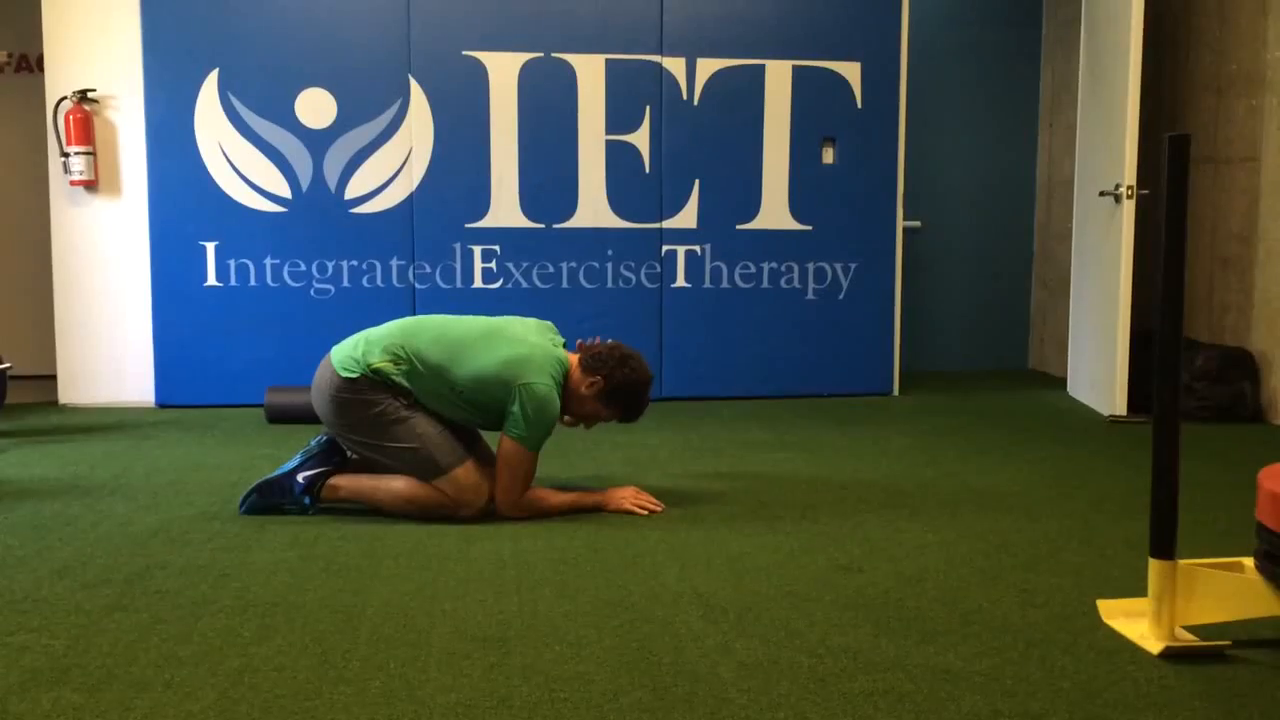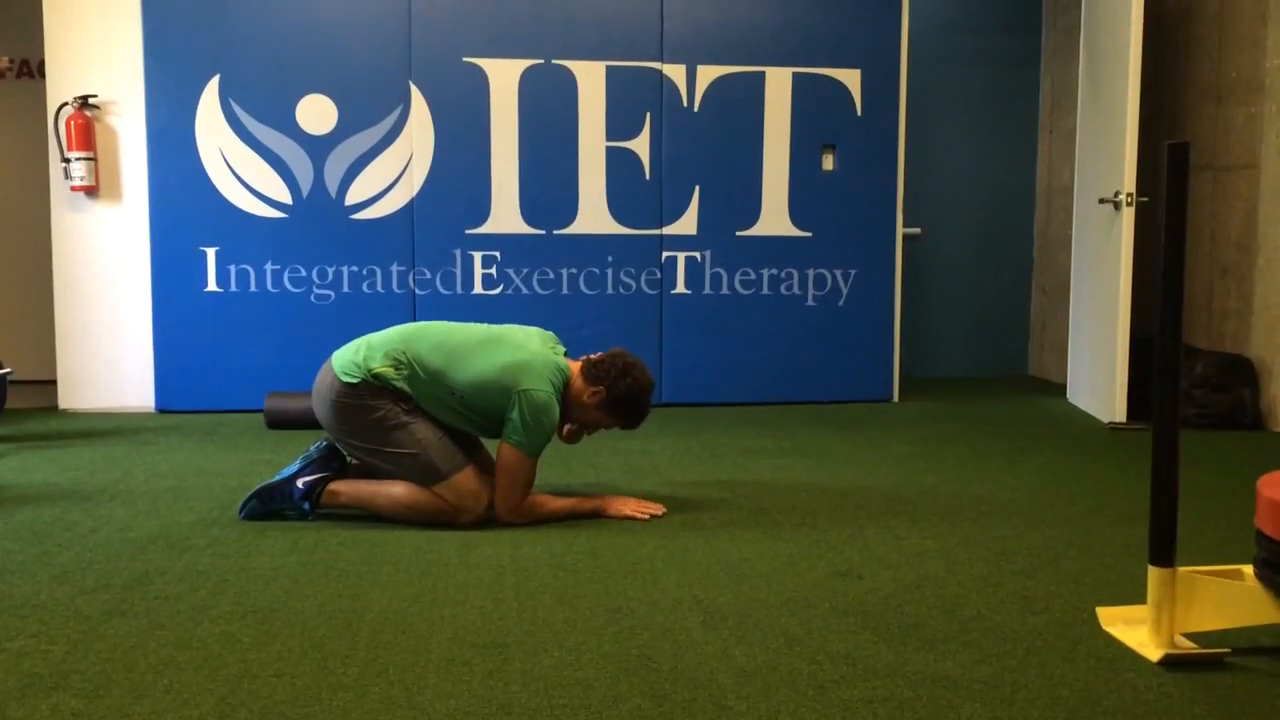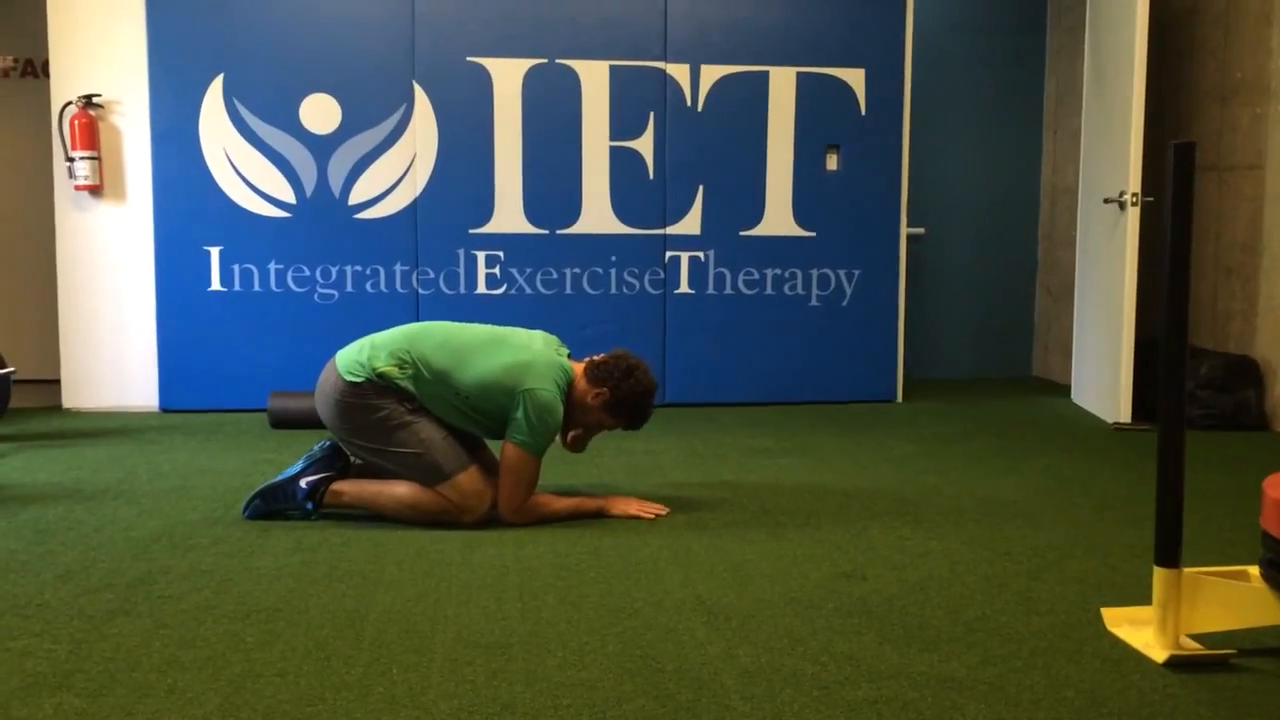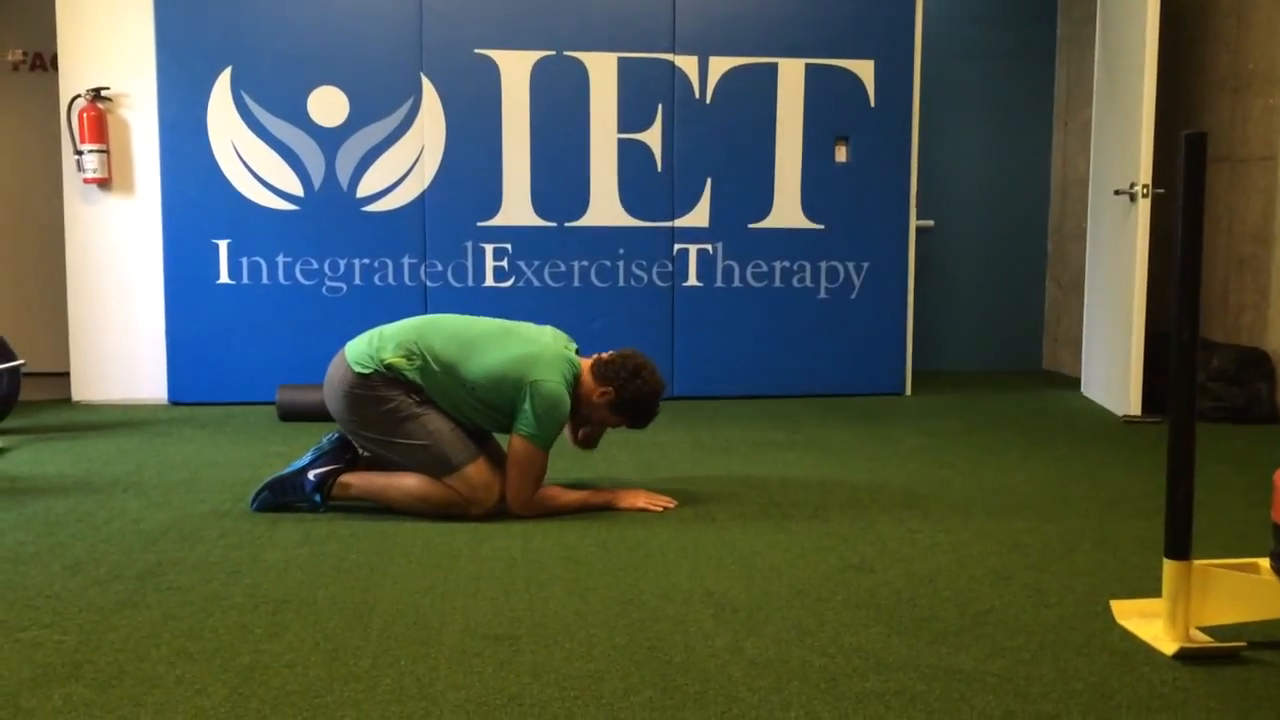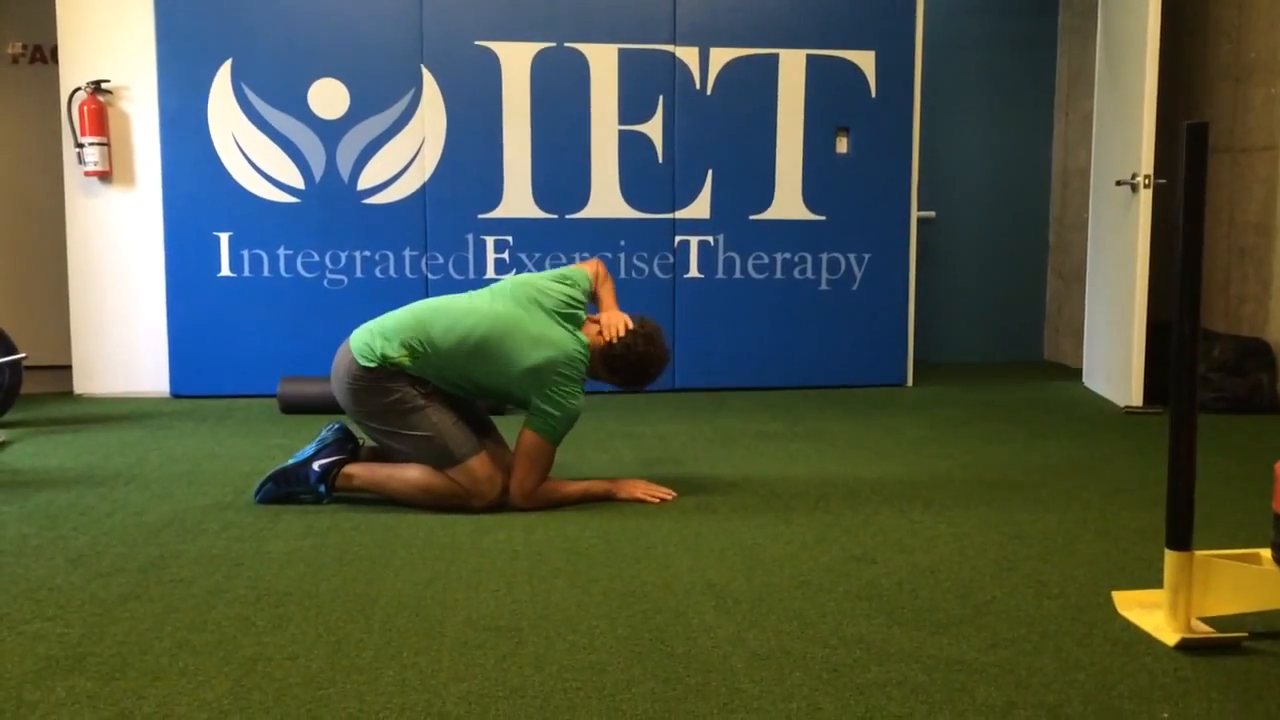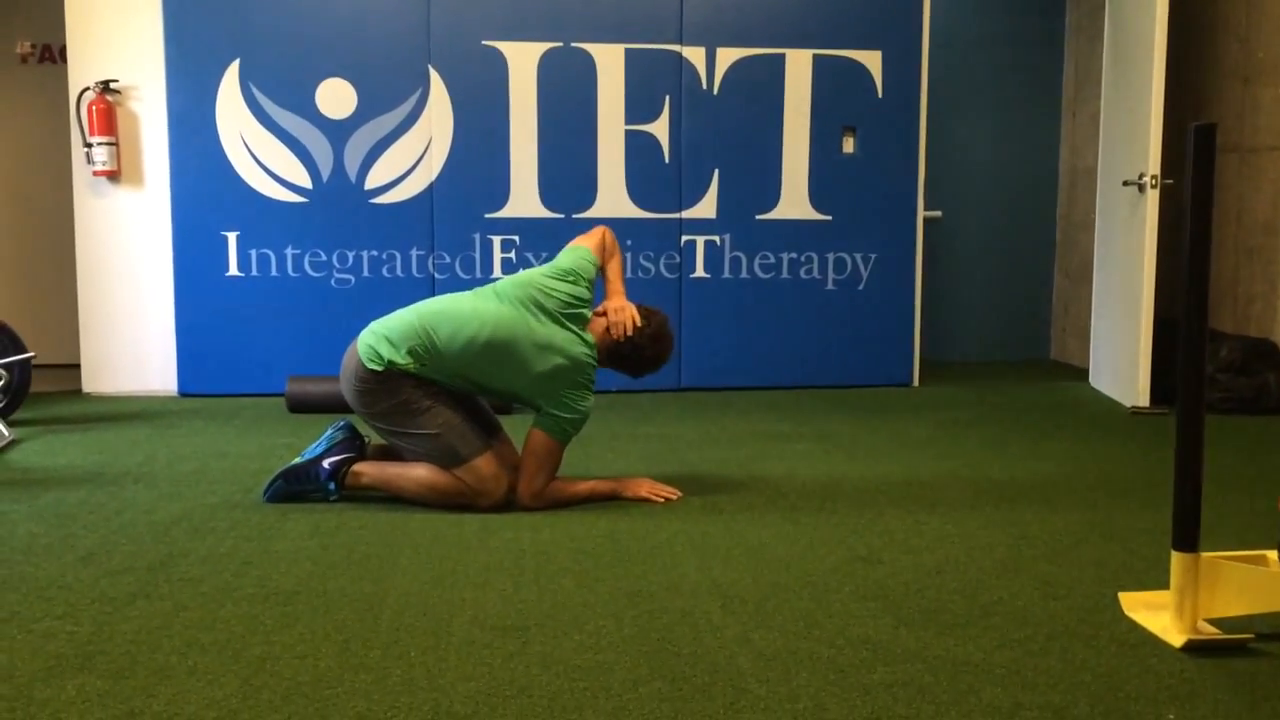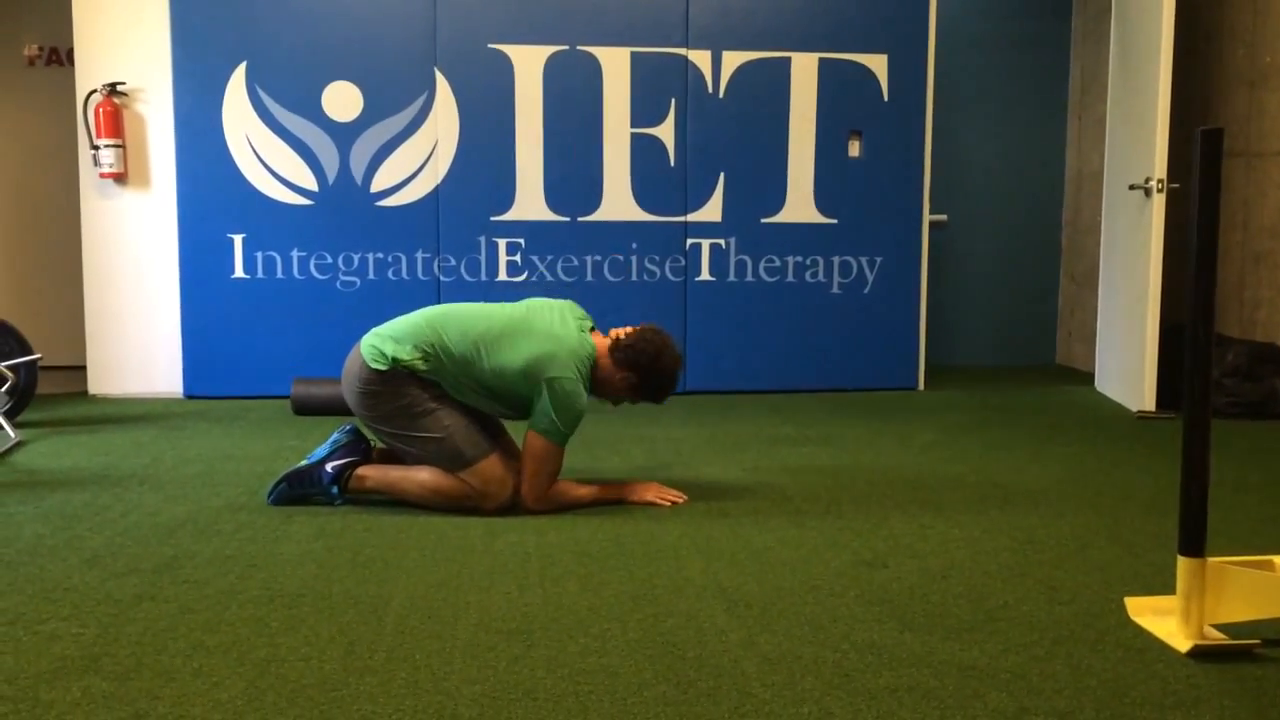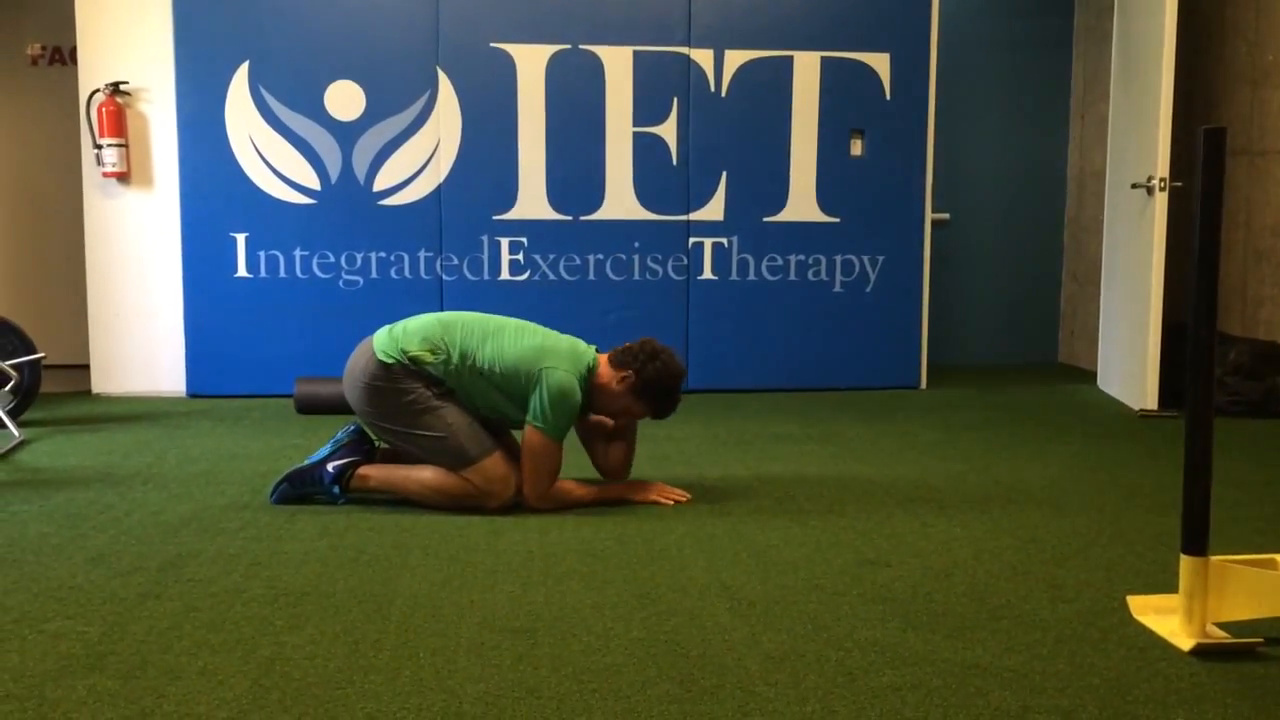
dt=0.5s
person 1, frame 1
left shoulder: (548, 337)
right shoulder: (539, 389)
left elbow: (566, 414)
right elbow: (511, 501)
left wrist: (586, 358)
right wrist: (602, 499)
left hip: (364, 367)
right hip: (353, 385)
left knee: (486, 474)
right knee: (471, 496)
left ankle: (344, 458)
right ankle: (317, 485)
person 1, frame 2
left shoulder: (550, 347)
right shoulder: (537, 395)
left elbow: (567, 435)
right elbow: (510, 508)
left wrist: (572, 425)
right wrist: (601, 505)
left hip: (365, 373)
right hip: (355, 389)
left knee: (484, 479)
right knee: (469, 503)
left ankle: (343, 463)
right ankle: (316, 490)
person 1, frame 3
left shoulder: (553, 351)
right shoulder: (542, 396)
left elbow: (573, 443)
right elbow: (514, 508)
left wrist: (591, 407)
right wrist: (603, 504)
left hip: (367, 373)
right hip: (358, 390)
left knee: (488, 480)
right knee: (473, 502)
left ankle: (345, 465)
right ankle: (319, 491)
person 1, frame 4
left shoulder: (561, 347)
right shoulder: (548, 389)
left elbow: (584, 442)
right elbow: (521, 501)
left wrist: (597, 418)
right wrist: (612, 497)
left hip: (375, 366)
right hip: (366, 382)
left knee: (496, 472)
right knee: (481, 495)
left ankle: (353, 457)
right ankle: (329, 483)
person 1, frame 5
left shoulder: (565, 291)
right shoulder: (563, 385)
left elbow: (598, 269)
right elbow: (523, 492)
left wrist: (610, 310)
right wrist: (613, 488)
left hip: (377, 348)
right hip: (373, 372)
left knee: (500, 465)
right knee: (486, 488)
left ankle: (355, 451)
right ankle: (334, 473)
person 1, frame 6
left shoulder: (569, 288)
right shoulder: (572, 388)
left elbow: (602, 234)
right elbow: (531, 492)
left wrist: (616, 294)
right wrist: (620, 487)
left hip: (386, 346)
right hip: (381, 373)
left knee: (504, 466)
right knee: (492, 488)
left ankle: (361, 450)
right ankle: (343, 472)
person 1, frame 7
left shoulder: (574, 317)
right shoulder: (565, 382)
right elbow: (535, 495)
left wrist: (622, 344)
right wrist: (623, 491)
left hip: (391, 354)
right hip: (382, 376)
left knee: (509, 467)
right knee: (496, 489)
left ankle: (364, 452)
right ankle: (346, 475)
person 1, frame 8
left shoulder: (581, 362)
right shoulder: (562, 381)
left elbow: (612, 468)
right elbow: (538, 493)
left wrist: (626, 417)
right wrist: (629, 492)
left hip: (397, 360)
right hip: (386, 372)
left knee: (511, 467)
right knee: (498, 487)
left ankle: (369, 451)
right ankle: (348, 474)
